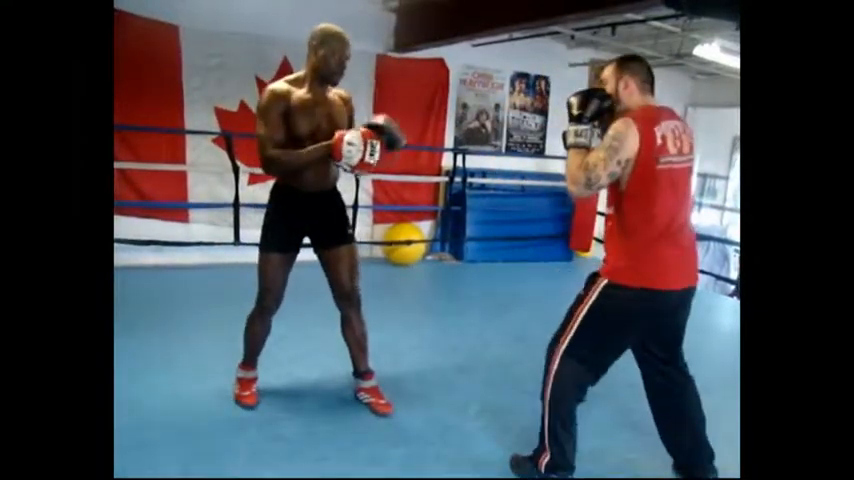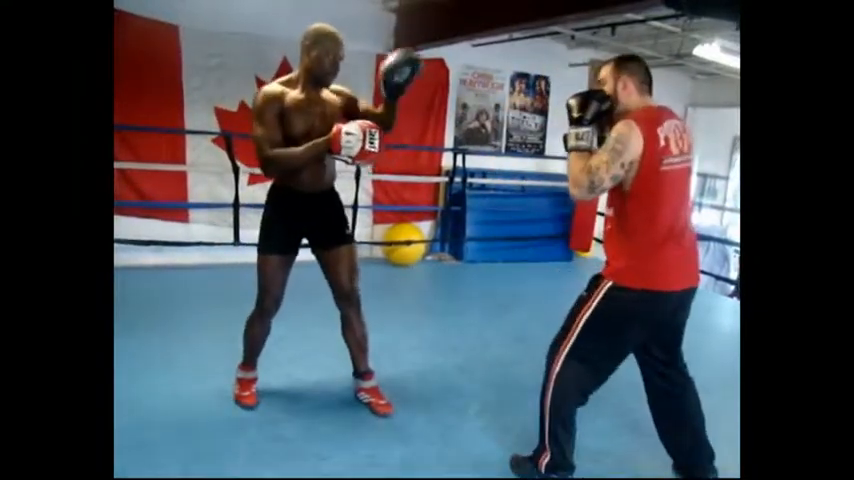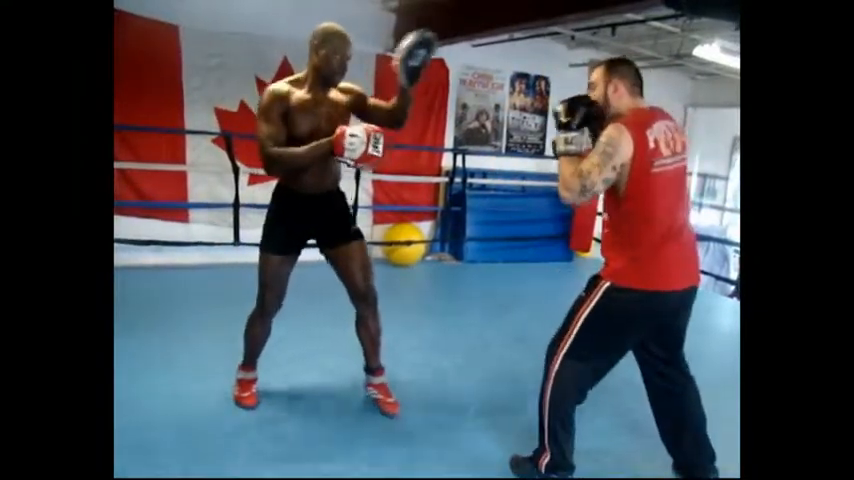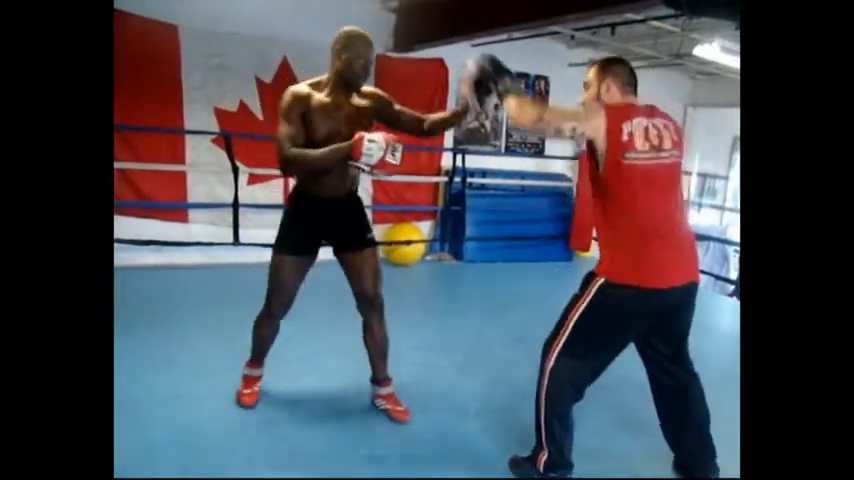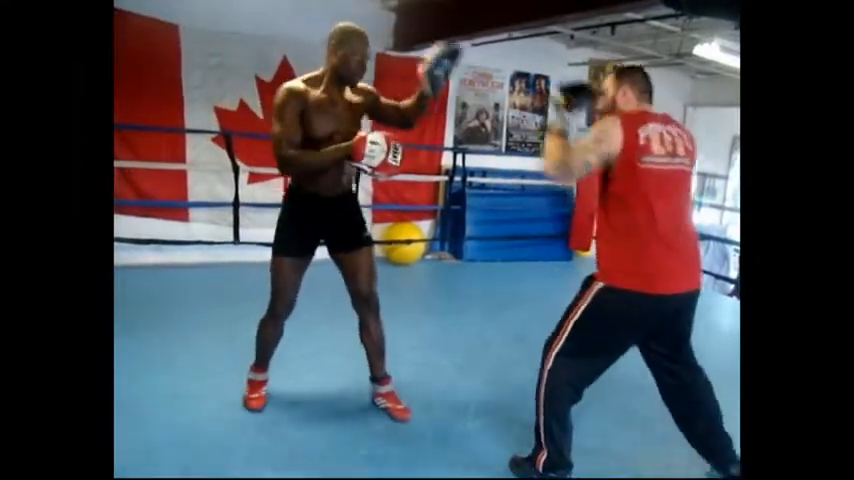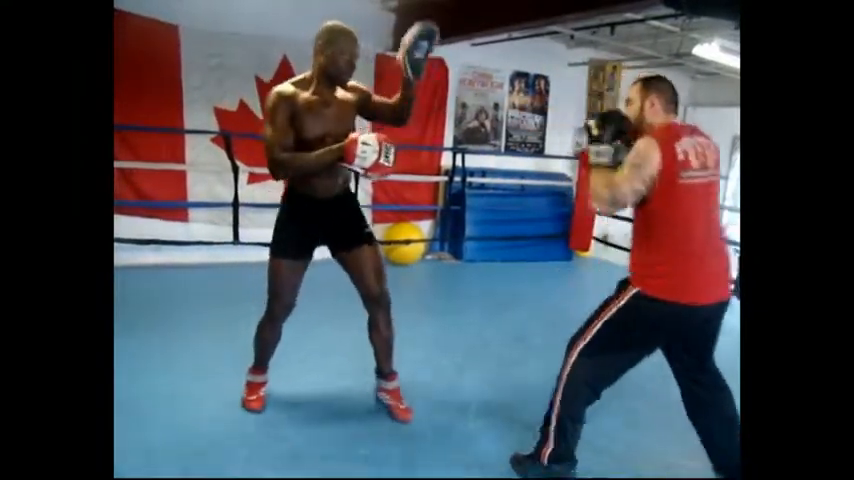
dt=0.2s
person 1, frame 1
left shoulder: (630, 128)
right shoulder: (677, 126)
left elbow: (580, 184)
left wrist: (579, 128)
right wrist: (602, 126)
left hip: (632, 280)
right hip: (679, 278)
left knee: (566, 362)
right knee: (668, 371)
person 1, frame 2
left shoulder: (631, 129)
right shoulder: (673, 125)
left elbow: (583, 188)
left wrist: (579, 130)
right wrist: (600, 129)
left hip: (636, 280)
right hip: (679, 278)
left knee: (568, 364)
right knee: (667, 371)
person 1, frame 3
left shoulder: (622, 131)
right shoulder: (667, 125)
left elbow: (575, 191)
left wrist: (569, 135)
right wrist: (592, 132)
left hip: (634, 281)
right hip: (680, 278)
left knee: (566, 363)
right knee: (669, 371)
person 1, frame 4
left shoulder: (599, 118)
right shoulder: (669, 125)
left elbow: (532, 117)
left wrist: (501, 84)
left hip: (628, 278)
right hip: (682, 275)
left knee: (563, 363)
right knee: (673, 368)
person 1, frame 5
left shoulder: (616, 127)
right shoulder: (681, 135)
left elbow: (560, 168)
left wrist: (557, 123)
left hip: (627, 284)
right hip: (683, 282)
left knee: (561, 362)
right knee: (680, 369)
person 1, frame 6
left shoulder: (652, 145)
right shoulder: (705, 144)
left elbow: (607, 201)
left hip: (662, 291)
right hip: (713, 291)
left knee: (583, 360)
right knee: (701, 376)
person 2, frame 1
left shoulder: (342, 100)
right shoulder: (279, 95)
left elbow: (346, 150)
right elbow: (270, 160)
left wrist: (370, 137)
right wrist: (327, 148)
left hip: (329, 203)
right hip: (288, 204)
left knee: (349, 297)
right knee: (268, 302)
left ankle: (364, 380)
right ankle: (247, 374)
person 2, frame 2
left shoulder: (340, 98)
right shoulder: (273, 97)
left elbow: (379, 123)
right elbow: (269, 161)
left wrist: (393, 91)
right wrist: (327, 142)
left hip: (327, 204)
right hip: (285, 206)
left knee: (349, 298)
right knee: (268, 304)
left ankle: (365, 381)
right ankle: (247, 374)
person 2, frame 3
left shoulder: (348, 96)
right shoulder: (279, 95)
left elbow: (394, 119)
right elbow: (271, 160)
left wrist: (406, 84)
right wrist: (331, 143)
left hip: (333, 205)
right hip: (290, 206)
left knee: (365, 294)
right knee: (268, 305)
left ankle: (375, 378)
right ankle: (247, 375)
person 2, frame 4
left shoulder: (371, 101)
right shoulder: (300, 97)
left elbow: (423, 126)
right elbow: (288, 160)
left wrist: (463, 110)
right wrist: (349, 149)
left hip: (348, 208)
right hip: (306, 209)
left knee: (372, 302)
right knee: (276, 305)
left ankle: (382, 387)
right ankle: (252, 372)
person 2, frame 5
left shoulder: (361, 96)
right shoulder: (294, 94)
left elbow: (404, 117)
right elbow: (286, 161)
left wrist: (426, 91)
right wrist: (349, 149)
left hip: (344, 207)
right hip: (302, 208)
left knee: (367, 301)
right knee: (280, 307)
left ankle: (382, 386)
right ankle: (258, 376)
person 2, frame 6
left shoulder: (353, 95)
right shoulder: (285, 98)
left elbow: (398, 115)
right elbow: (278, 165)
left wrist: (411, 77)
right wrist: (340, 151)
left hip: (344, 208)
right hip: (300, 211)
left knee: (378, 298)
right knee: (279, 309)
left ankle: (387, 383)
right ankle: (257, 378)
